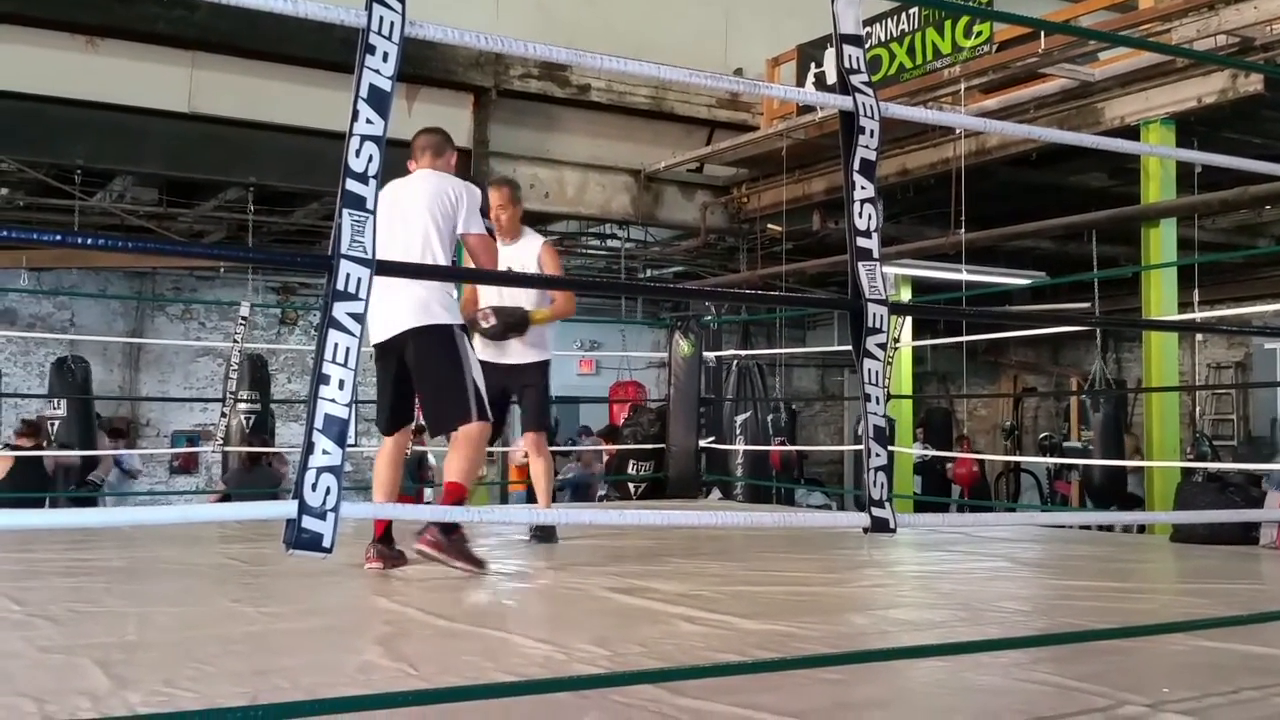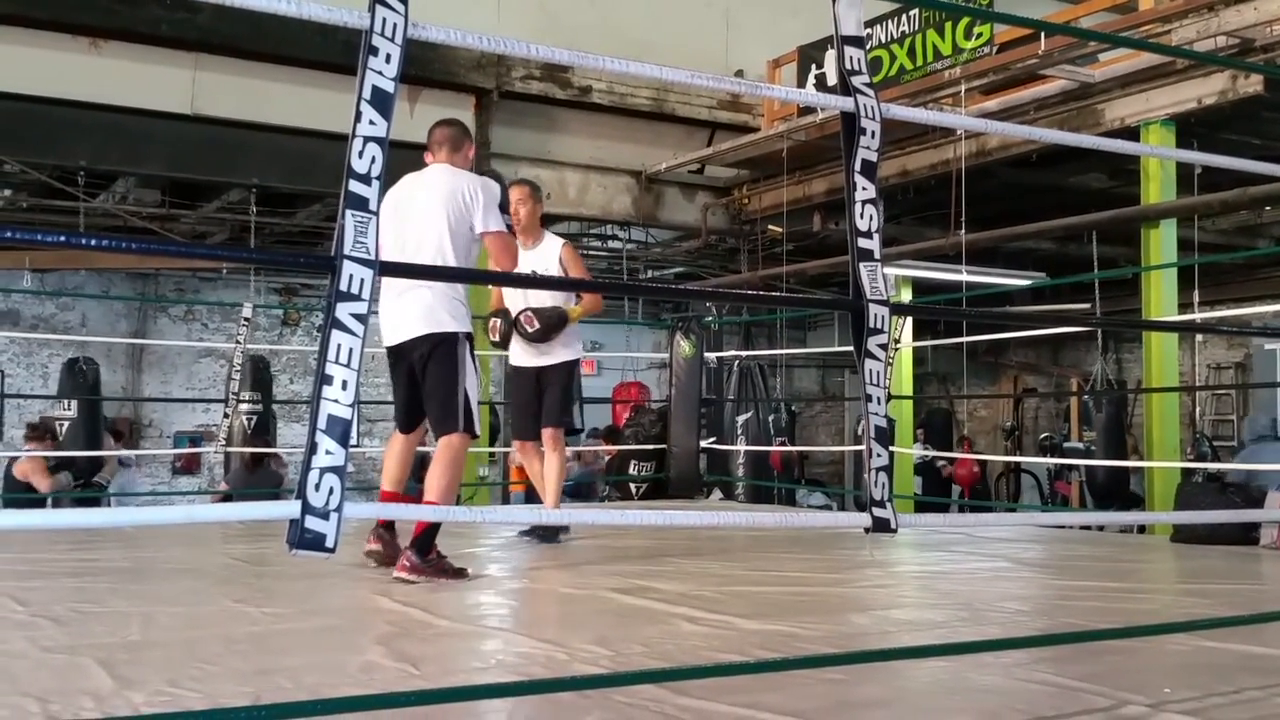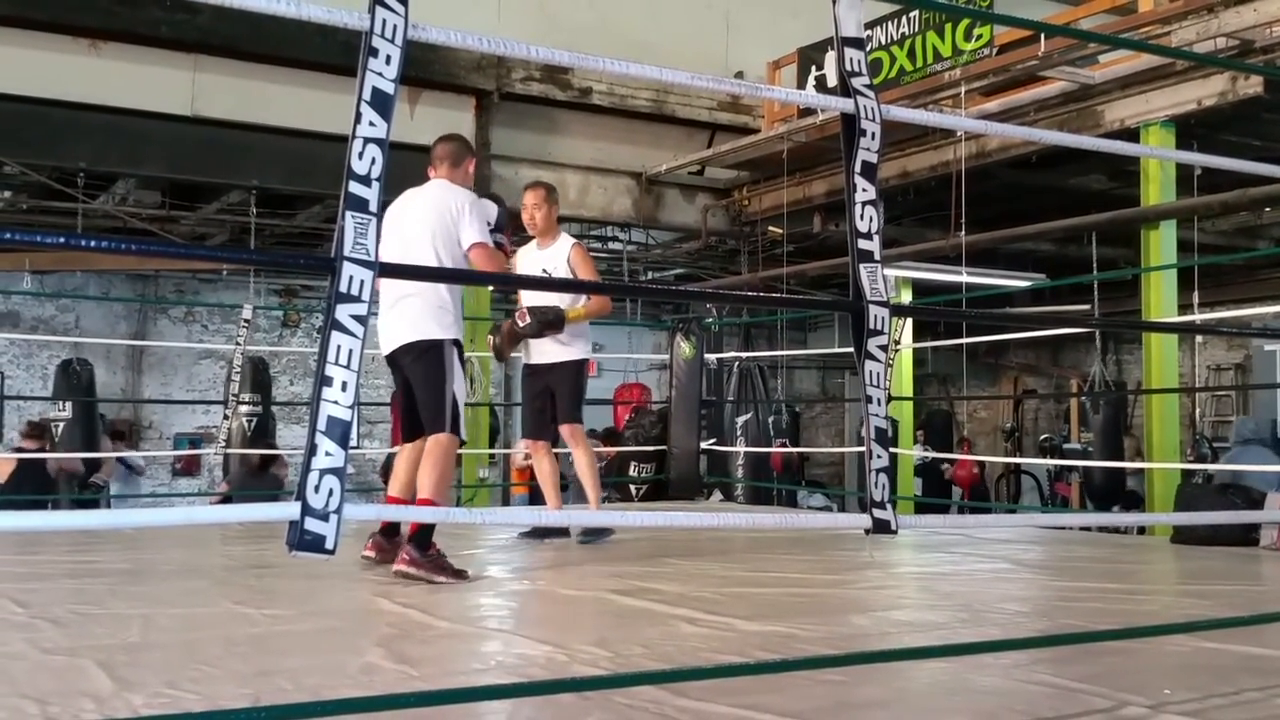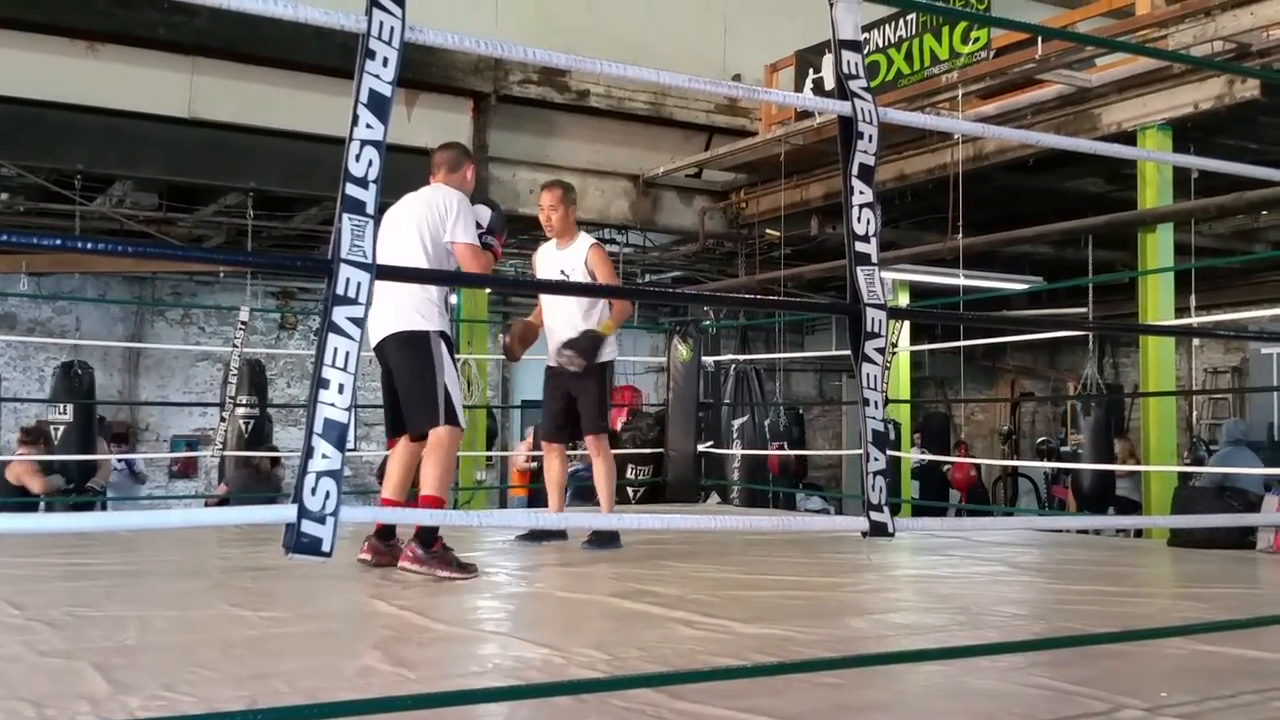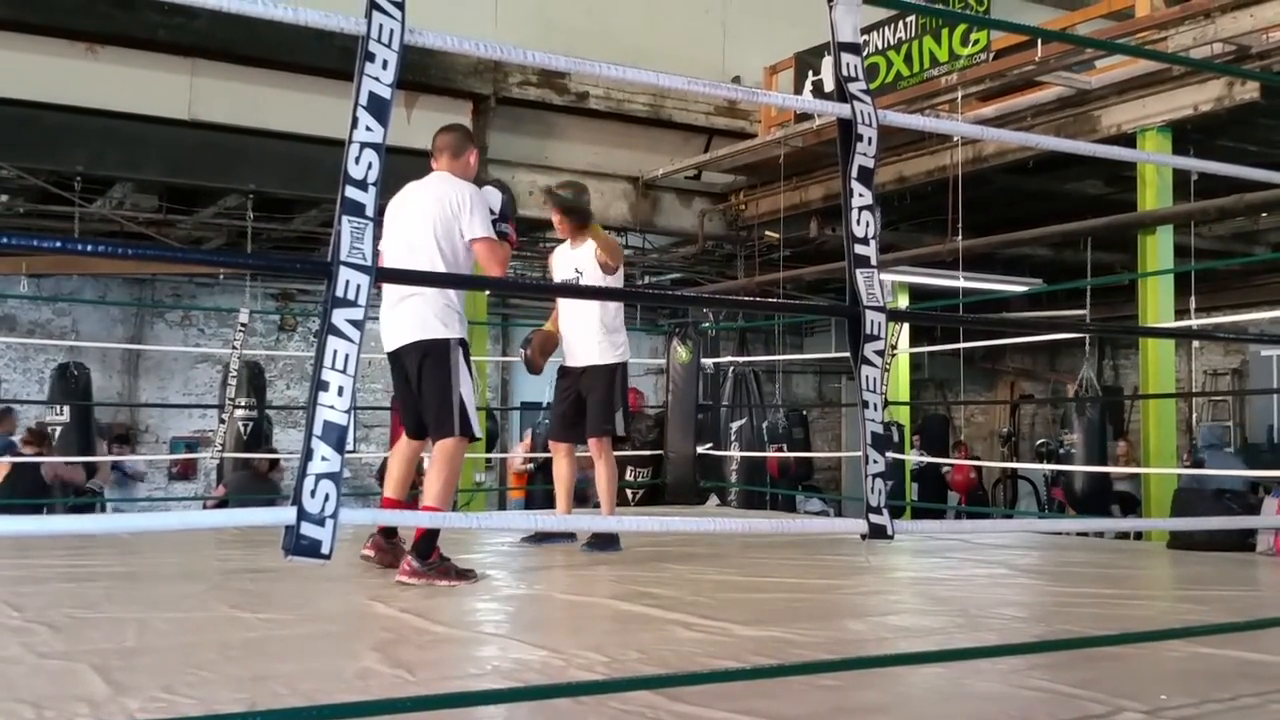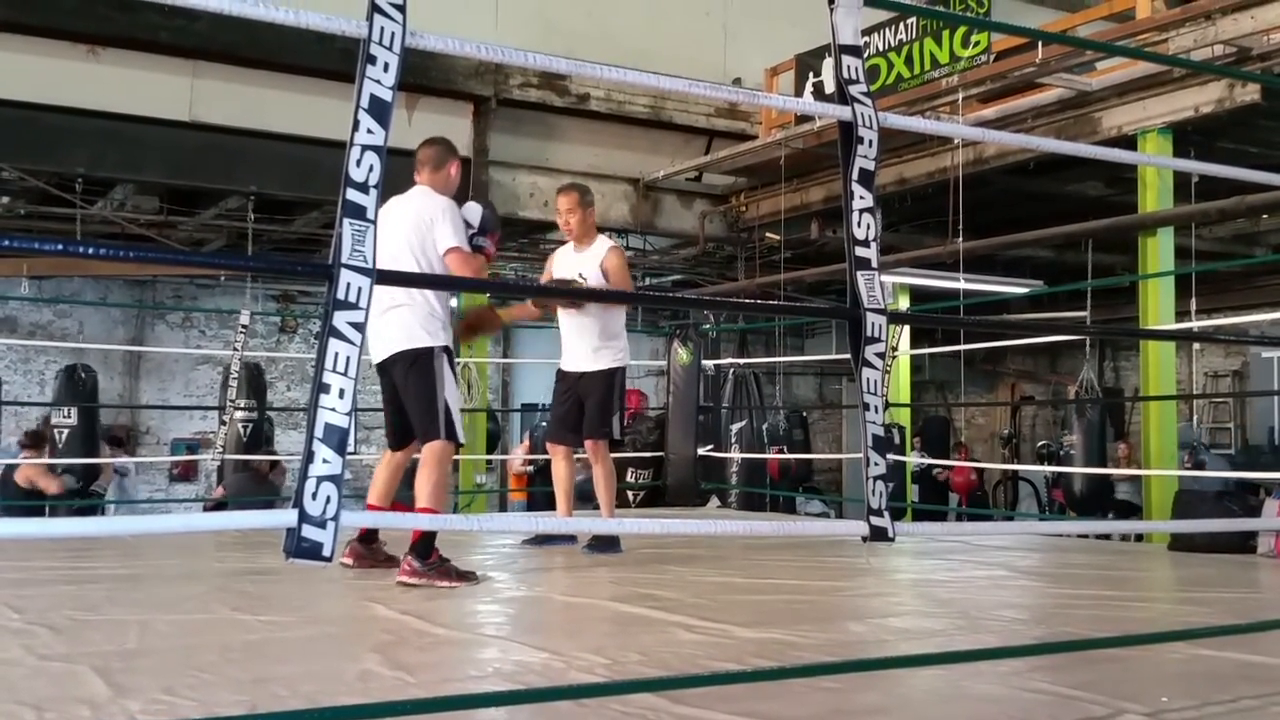
dt=0.4s
person 1, frame 1
left shoulder: (385, 194)
right shoulder: (457, 188)
right elbow: (487, 261)
right wrist: (481, 229)
left hip: (384, 322)
right hip: (431, 316)
left knee: (394, 432)
right knee: (473, 423)
left ankle: (382, 542)
right ankle: (442, 528)
person 1, frame 2
left shoulder: (398, 189)
right shoulder: (474, 185)
left elbow: (378, 258)
right elbow: (505, 260)
right wrist: (499, 223)
left hip: (396, 322)
right hip: (441, 320)
left knee: (408, 425)
right knee: (455, 434)
left ankle: (383, 530)
right ankle: (419, 552)
person 1, frame 3
left shoulder: (400, 204)
right shoulder: (463, 200)
left elbow: (380, 276)
right elbow: (490, 269)
right wrist: (499, 243)
left hip: (394, 329)
right hip: (432, 330)
left knee: (418, 434)
right knee: (445, 434)
left ankle: (386, 535)
right ankle: (418, 546)
person 1, frame 4
left shoulder: (401, 206)
right shoulder: (453, 200)
right elbow: (475, 267)
right wrist: (492, 244)
left hip: (385, 326)
right hip: (418, 325)
left knee: (410, 436)
right knee: (445, 428)
left ankle: (381, 538)
right ankle: (424, 543)
person 1, frame 5
left shoulder: (402, 196)
right shoulder: (466, 193)
left elbow: (381, 267)
right elbow: (494, 266)
right wrist: (505, 233)
left hip: (396, 327)
right hip: (436, 327)
left knee: (415, 432)
right knee: (453, 437)
left ankle: (383, 535)
right ankle: (423, 555)
person 1, frame 6
left shoulder: (389, 209)
right shoulder: (441, 207)
right elbow: (467, 274)
right wrist: (484, 248)
left hip: (384, 339)
right hip: (420, 339)
left knee: (403, 443)
right knee: (440, 441)
left ankle: (364, 542)
right ankle: (422, 556)
person 2, frame 1
left shoulder: (540, 248)
left elbow: (567, 303)
right elbow: (469, 299)
left wrist: (527, 318)
right wrist: (465, 319)
left hip: (531, 359)
right hip: (488, 358)
left knee: (534, 439)
left ankle: (544, 519)
person 2, frame 2
left shoulder: (560, 249)
left elbow: (594, 300)
right elbow: (497, 304)
left wrist: (563, 316)
left hip: (560, 358)
right hip: (521, 361)
left knee: (551, 434)
right knee: (523, 443)
right ankle: (551, 515)
person 2, frame 3
left shoulder: (572, 250)
right shoulder: (521, 256)
left elbow: (602, 303)
left wrist: (563, 316)
left hip: (569, 357)
right hip: (535, 361)
left knee: (571, 429)
right knee: (536, 441)
left ankle: (597, 515)
person 2, frame 4
left shoulder: (591, 251)
right shoulder: (541, 256)
left elbow: (621, 302)
left wrist: (601, 333)
right wrist: (525, 330)
left hip: (592, 362)
right hip: (557, 364)
left knee: (595, 439)
right knee: (551, 443)
left ankle: (607, 526)
person 2, frame 5
left shoulder: (603, 249)
right shoulder: (557, 256)
left elbow: (613, 252)
left wrist: (586, 225)
left hip: (606, 361)
right hip: (571, 364)
left knee: (599, 442)
right knee: (559, 442)
left ankle: (608, 528)
person 2, frame 6
left shoulder: (610, 253)
right shoulder: (557, 257)
left elbow: (625, 293)
right elbow: (536, 306)
right wrist: (496, 317)
left hip: (604, 366)
right hip: (569, 366)
left knee: (596, 445)
right knee: (557, 445)
left ankle: (608, 531)
